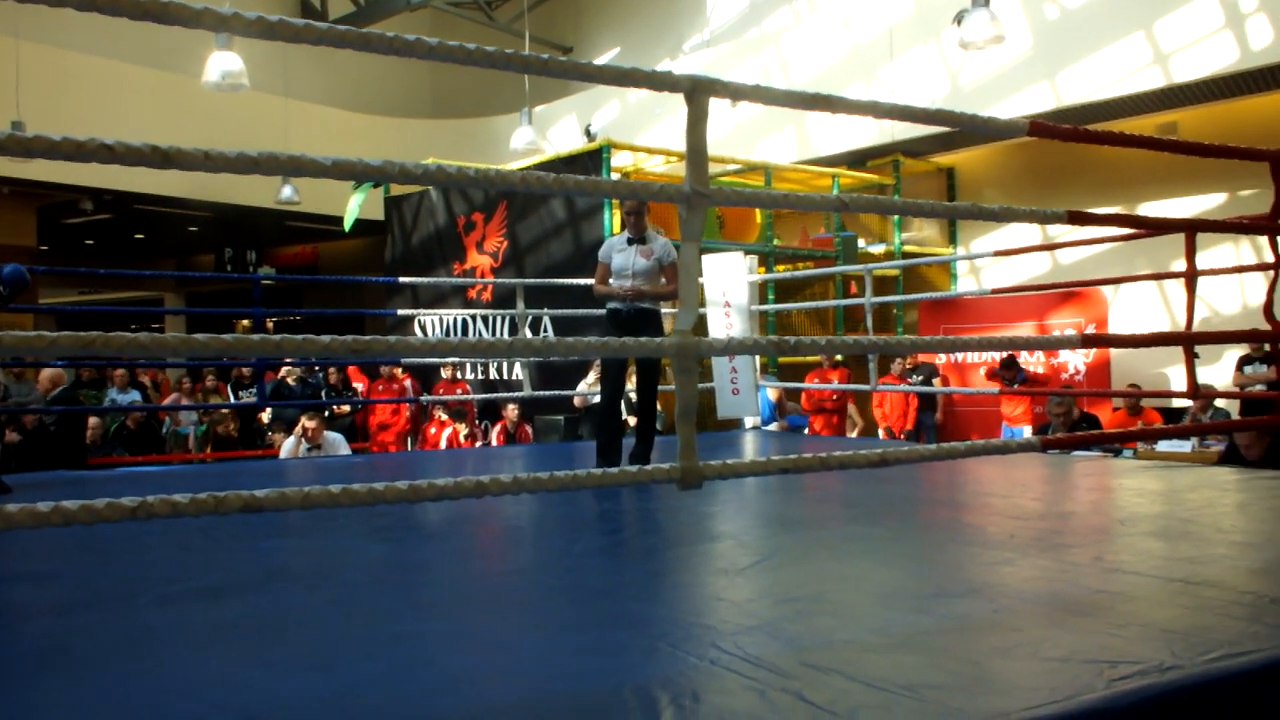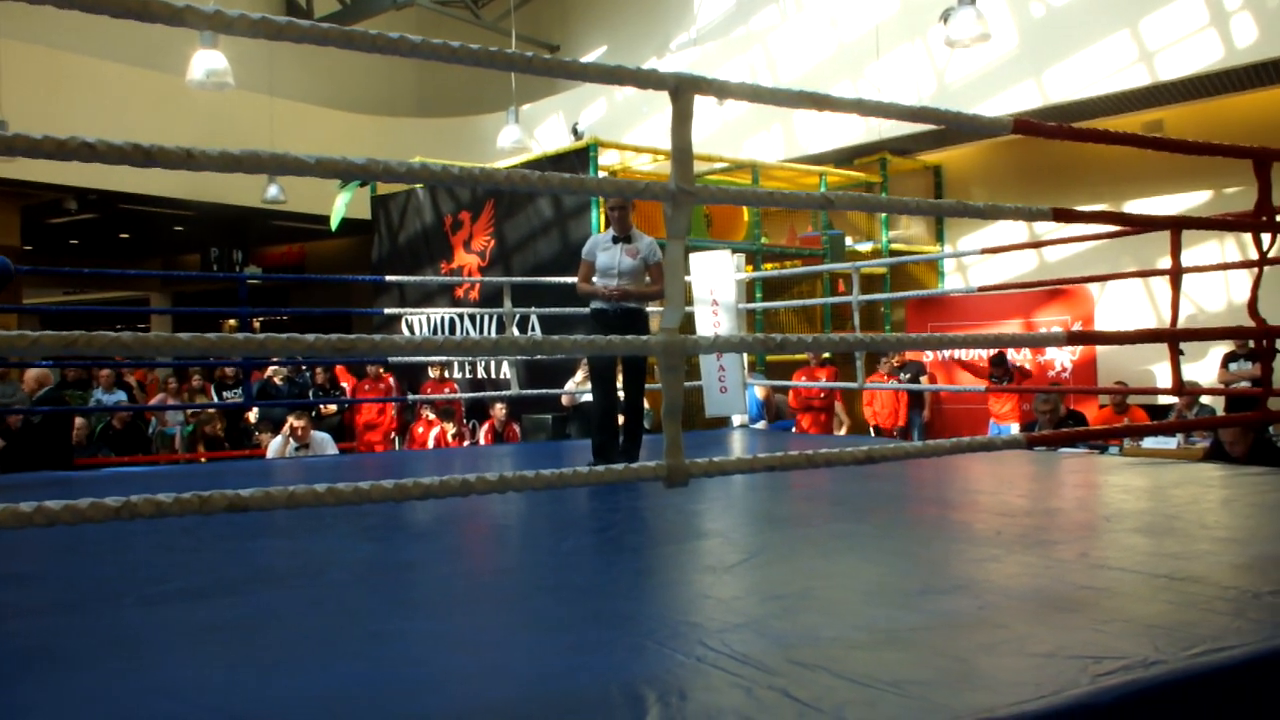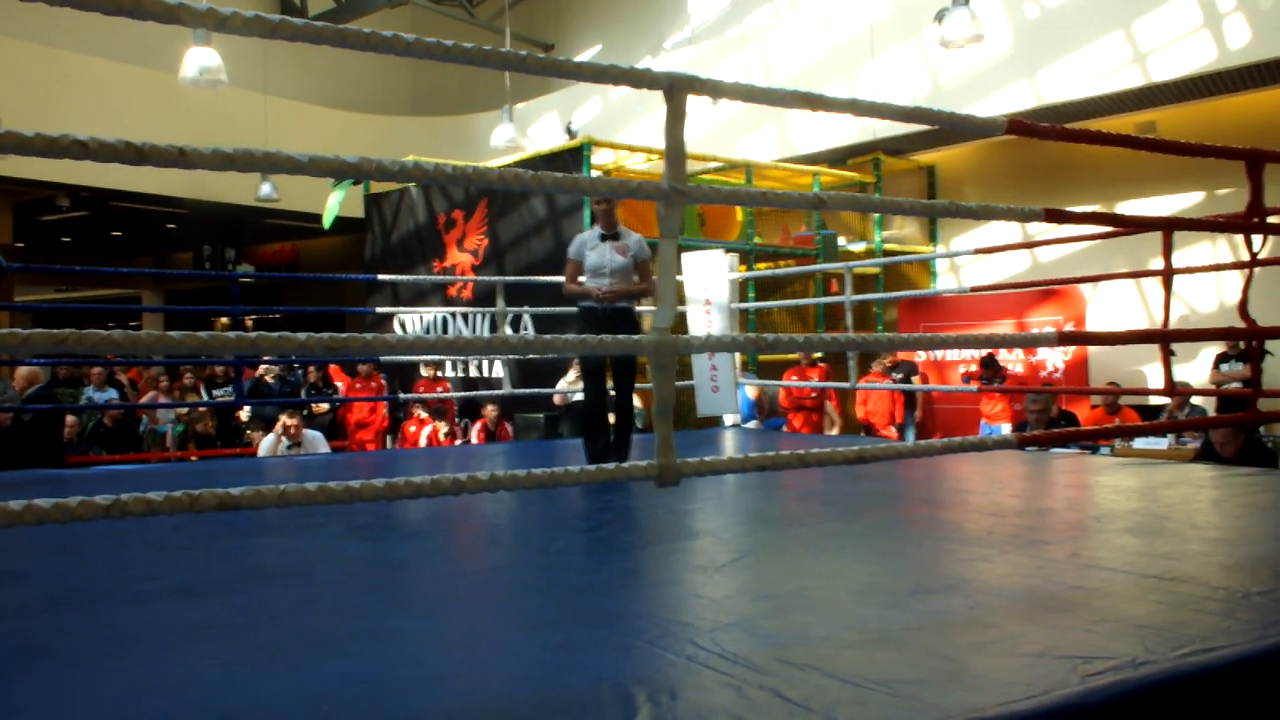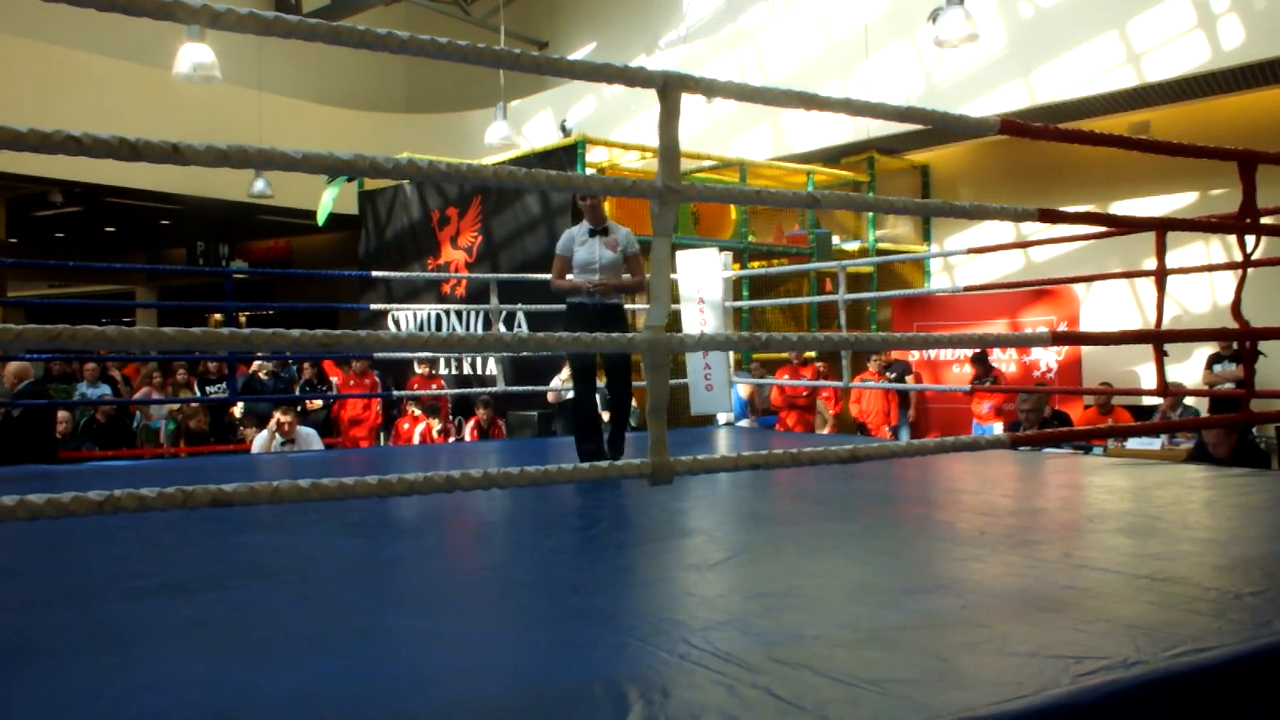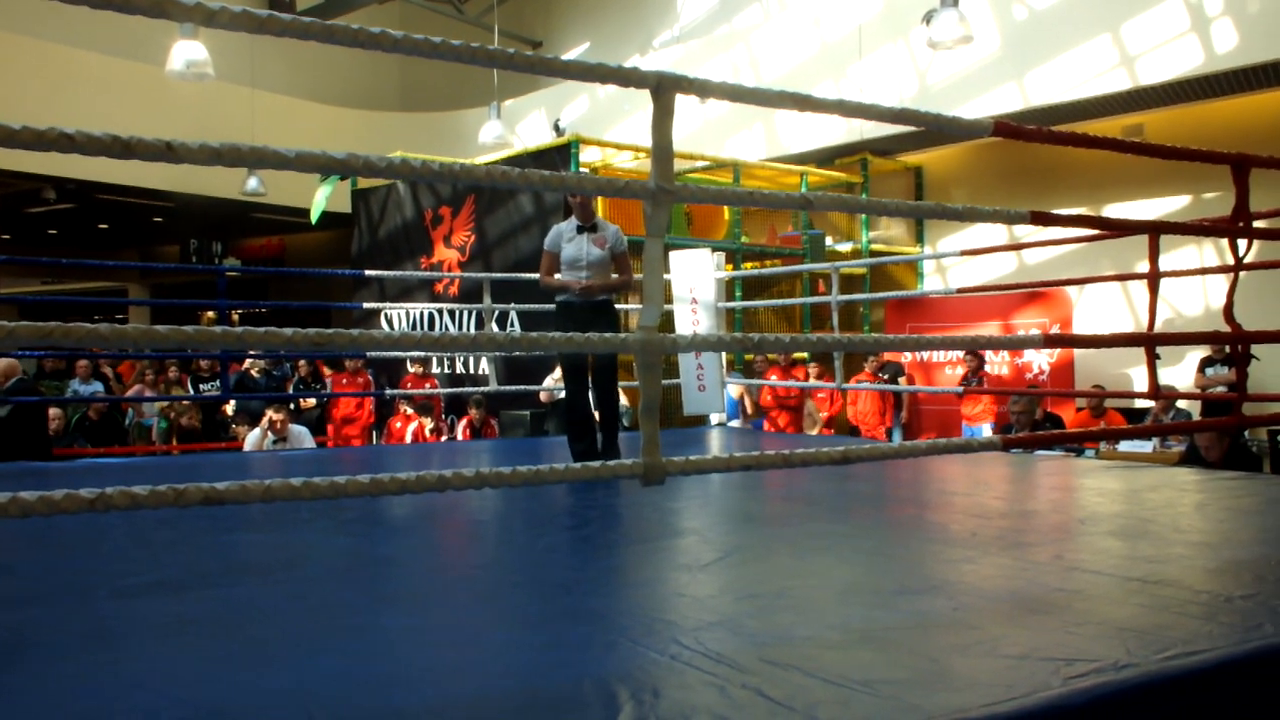
dt=0.2s
person 1, frame 1
left shoulder: (662, 245)
right shoulder: (611, 245)
left elbow: (675, 289)
right elbow: (598, 287)
left wrist: (645, 293)
right wrist: (615, 291)
left hip: (647, 321)
right hip: (616, 320)
left knee: (647, 392)
right knee: (610, 390)
left ankle: (641, 459)
right ankle: (607, 460)
person 1, frame 2
left shoulder: (647, 244)
right shoulder: (595, 242)
left elbow: (659, 289)
right elbow: (581, 285)
left wrist: (630, 293)
right wrist: (599, 291)
left hip: (634, 320)
right hip: (601, 320)
left knee: (634, 392)
right knee: (603, 391)
left ankle: (628, 457)
right ankle: (605, 458)
person 1, frame 3
left shoulder: (635, 241)
right shoulder: (582, 241)
left elbow: (648, 286)
right elbow: (568, 286)
left wrist: (623, 292)
right wrist: (591, 291)
left hip: (623, 319)
right hip: (591, 319)
left knee: (624, 389)
right knee: (594, 390)
left ankle: (618, 455)
right ankle: (600, 458)
person 1, frame 4
left shoulder: (624, 235)
right shoulder: (570, 237)
left elbow: (640, 281)
right elbow: (556, 282)
left wrist: (613, 284)
right wrist: (581, 285)
left hip: (612, 314)
right hip: (579, 315)
left knee: (620, 383)
right knee: (584, 386)
left ankle: (616, 450)
right ankle: (592, 457)
person 1, frame 5
left shoulder: (612, 233)
right shoulder: (558, 233)
left elbow: (627, 278)
right elbow: (545, 277)
left wrist: (601, 284)
right wrist: (570, 284)
left hip: (602, 313)
right hip: (568, 314)
left knee: (605, 382)
right knee: (575, 386)
left ankle: (610, 449)
right ankle: (585, 458)
